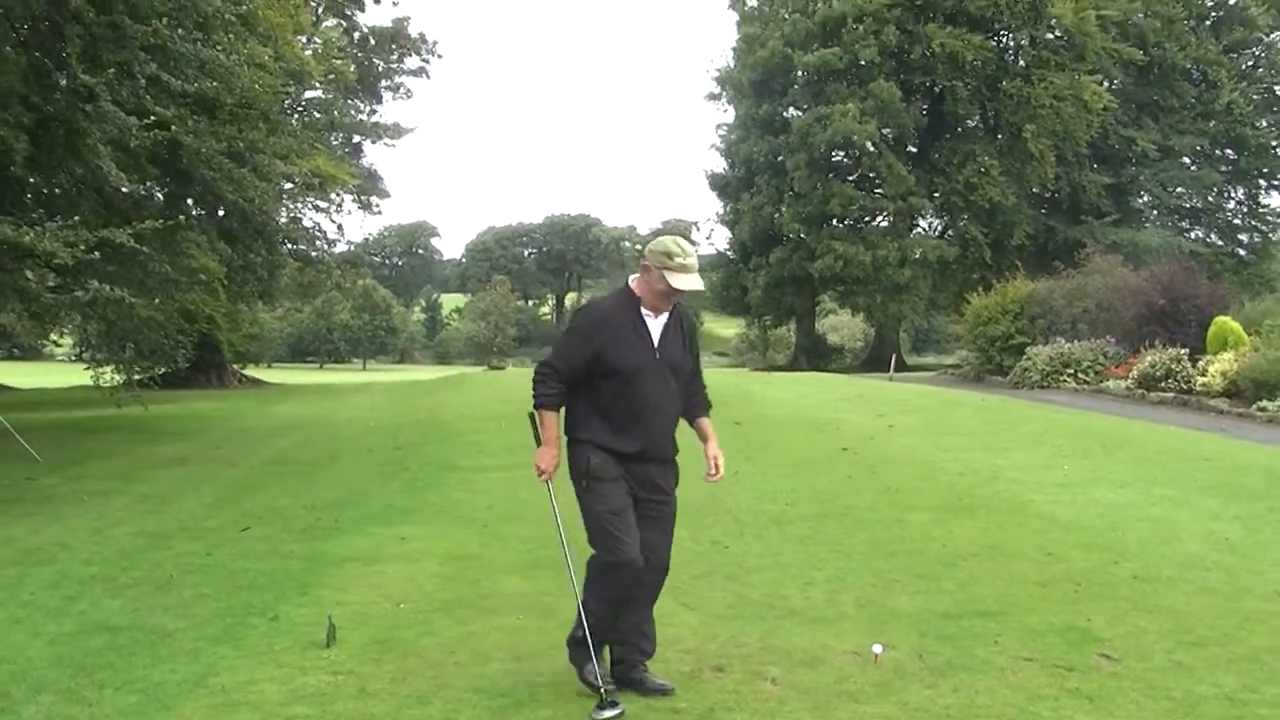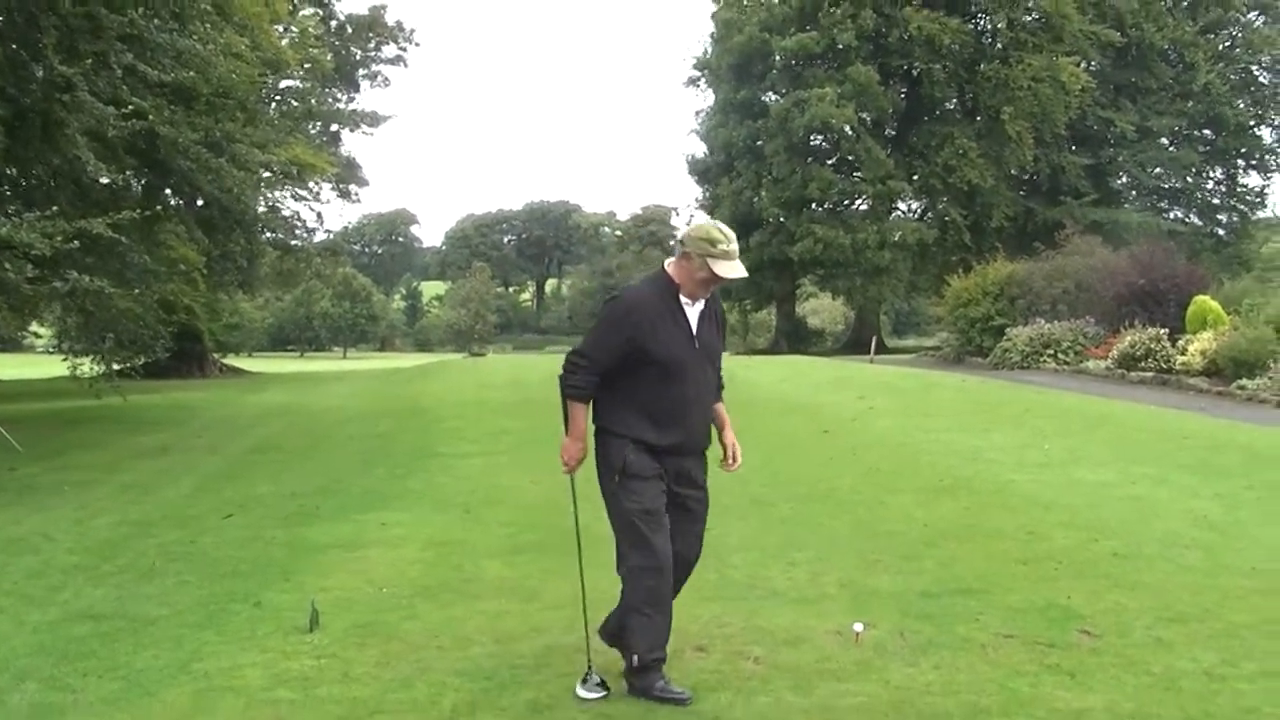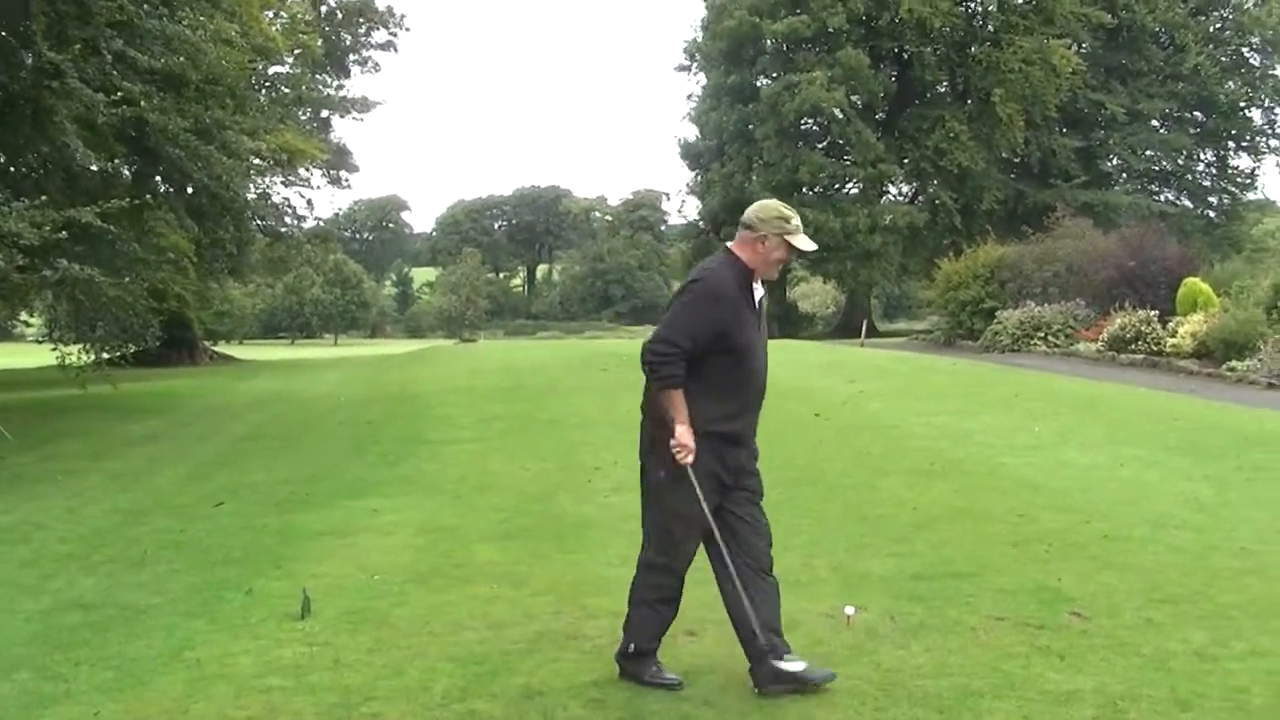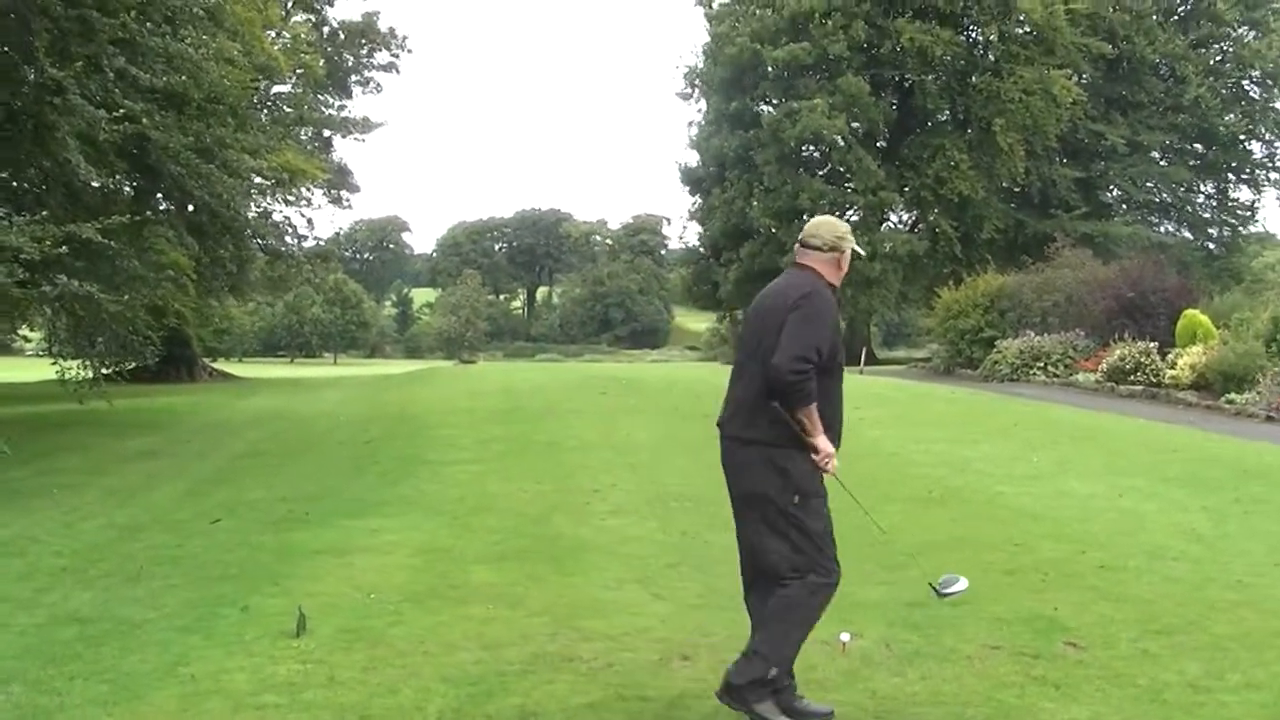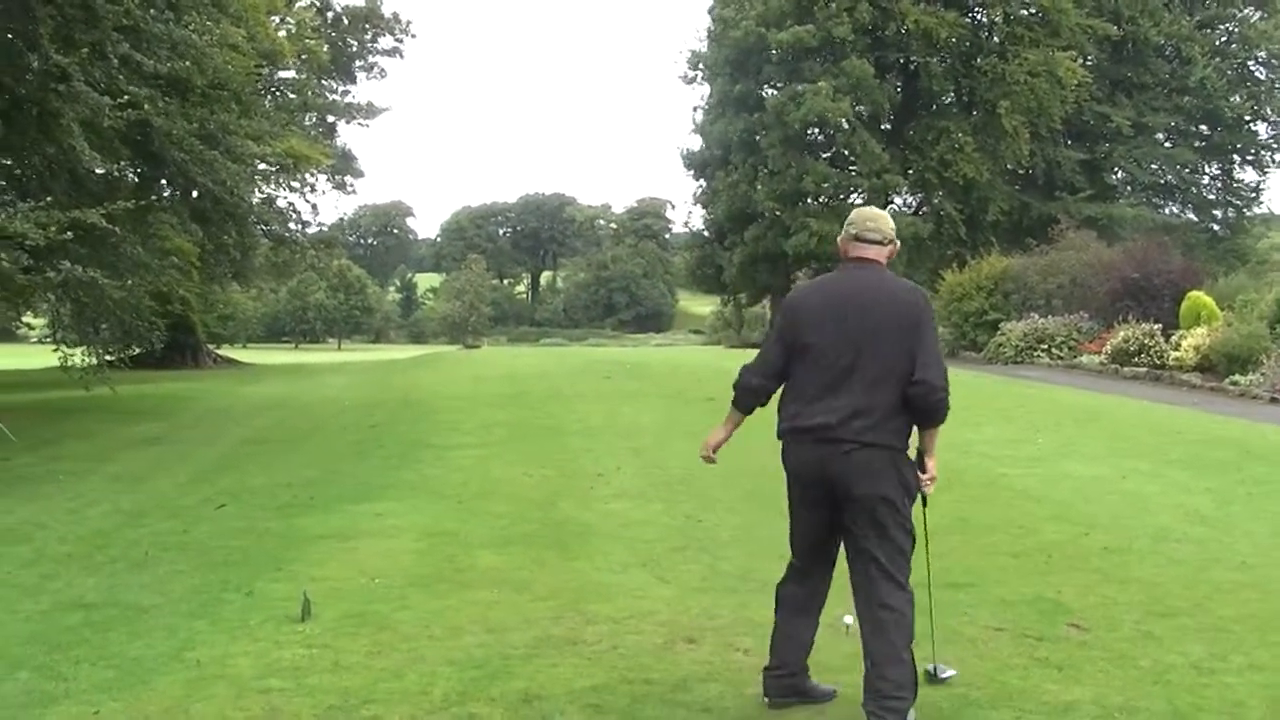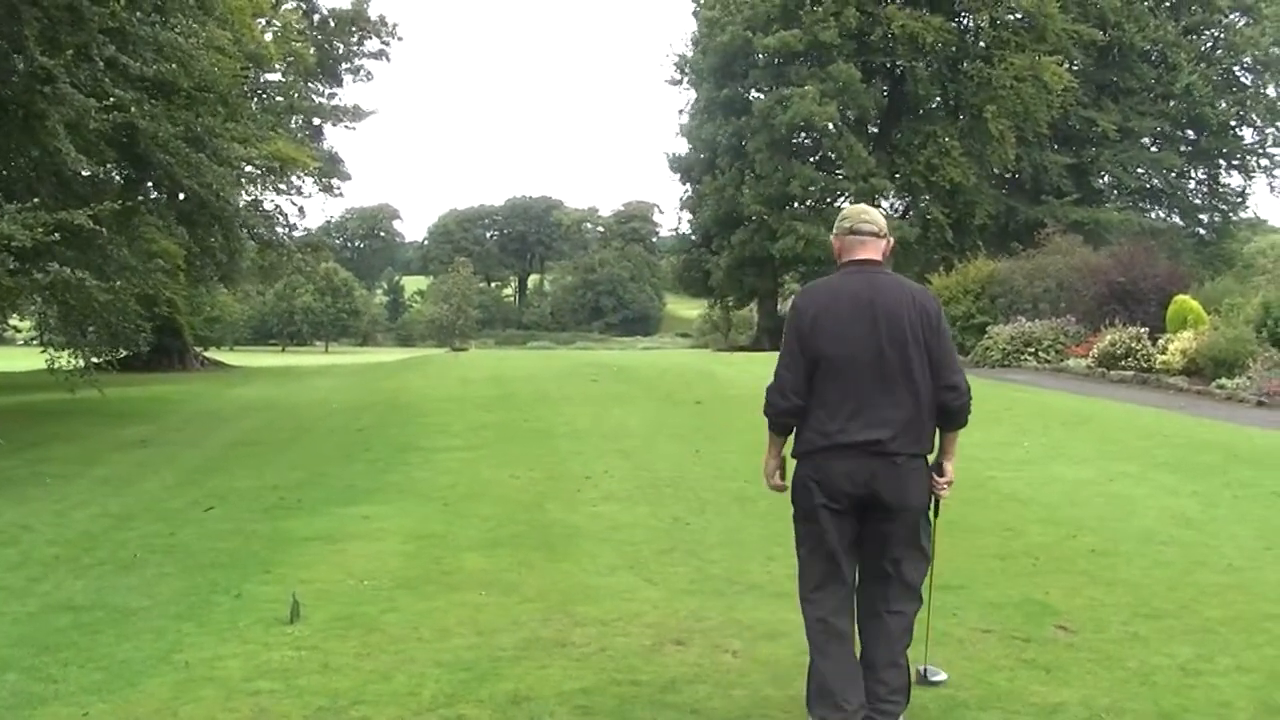
dt=0.4s
person 1, frame 1
left shoulder: (681, 321)
right shoulder: (600, 317)
left elbow: (692, 389)
right elbow: (550, 379)
left wrist: (709, 439)
right wrist: (550, 445)
left hip: (657, 464)
right hip: (602, 459)
left knee: (651, 565)
right knee: (620, 556)
left ankle: (630, 664)
right ankle: (585, 645)
person 1, frame 2
left shoulder: (711, 307)
right shoulder: (634, 305)
right elbow: (581, 369)
left wrist: (725, 429)
right wrist: (576, 436)
left hip: (686, 455)
right hip: (633, 454)
left knee: (681, 555)
right knee: (651, 560)
left ankle: (622, 630)
right ankle: (644, 668)
person 1, frame 3
left shoulder: (750, 286)
right shoulder: (712, 287)
right elbow: (661, 354)
right wrist: (678, 425)
left hip: (733, 444)
right hip: (688, 447)
left knee: (750, 551)
right knee: (669, 553)
left ankle: (770, 662)
right ankle: (636, 655)
person 1, frame 4
left shoulder: (777, 292)
right shoulder: (813, 297)
right elbow: (791, 371)
right wrist: (817, 434)
left hip: (757, 453)
right hip: (777, 458)
left knee: (777, 575)
right knee: (813, 572)
right ankle: (751, 679)
person 1, frame 5
left shoulder: (803, 297)
right shoulder: (910, 299)
left elbow: (761, 376)
right elbow: (929, 389)
left wrist: (726, 427)
right wrist: (927, 452)
left hip: (805, 452)
right hip: (875, 459)
left knee: (808, 566)
right knee: (884, 584)
left ankle: (785, 676)
person 1, frame 6
left shoulder: (810, 301)
right shoulder: (921, 302)
left elbow: (787, 397)
right elbow: (952, 394)
left wrist: (773, 454)
right wrist: (946, 459)
left hip: (826, 468)
right hip: (901, 468)
left knee: (828, 594)
right knee: (892, 594)
